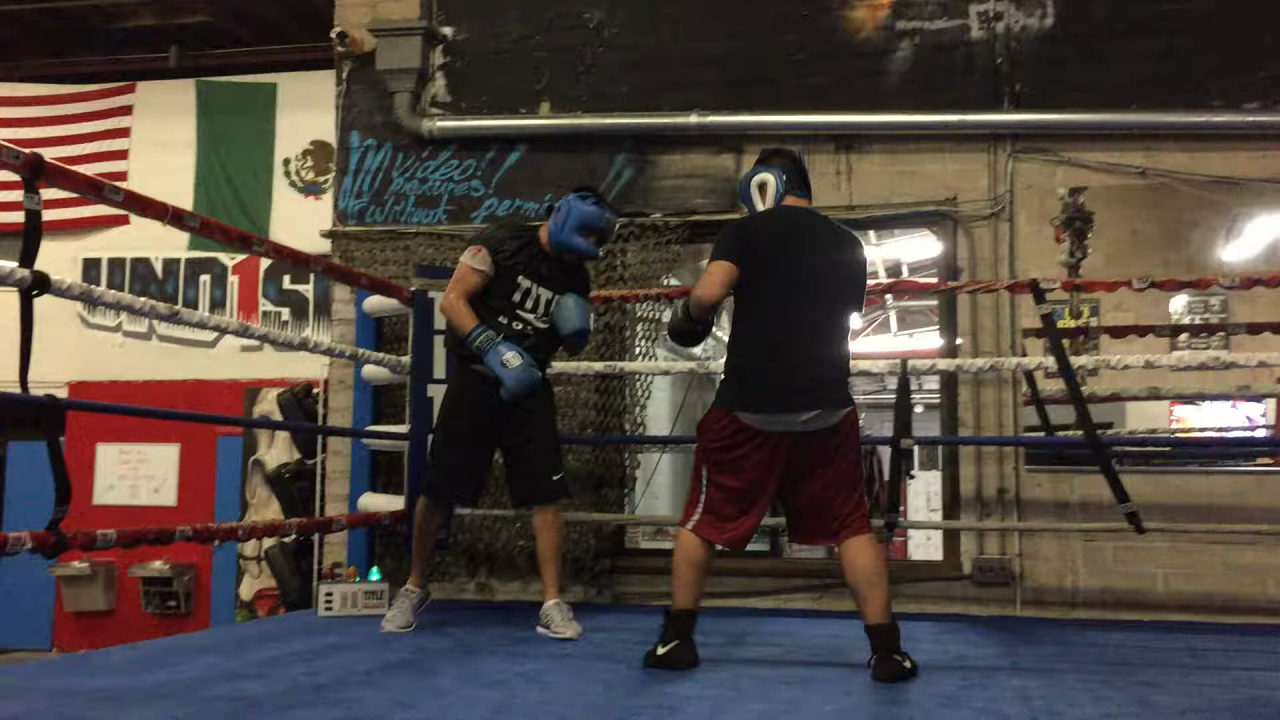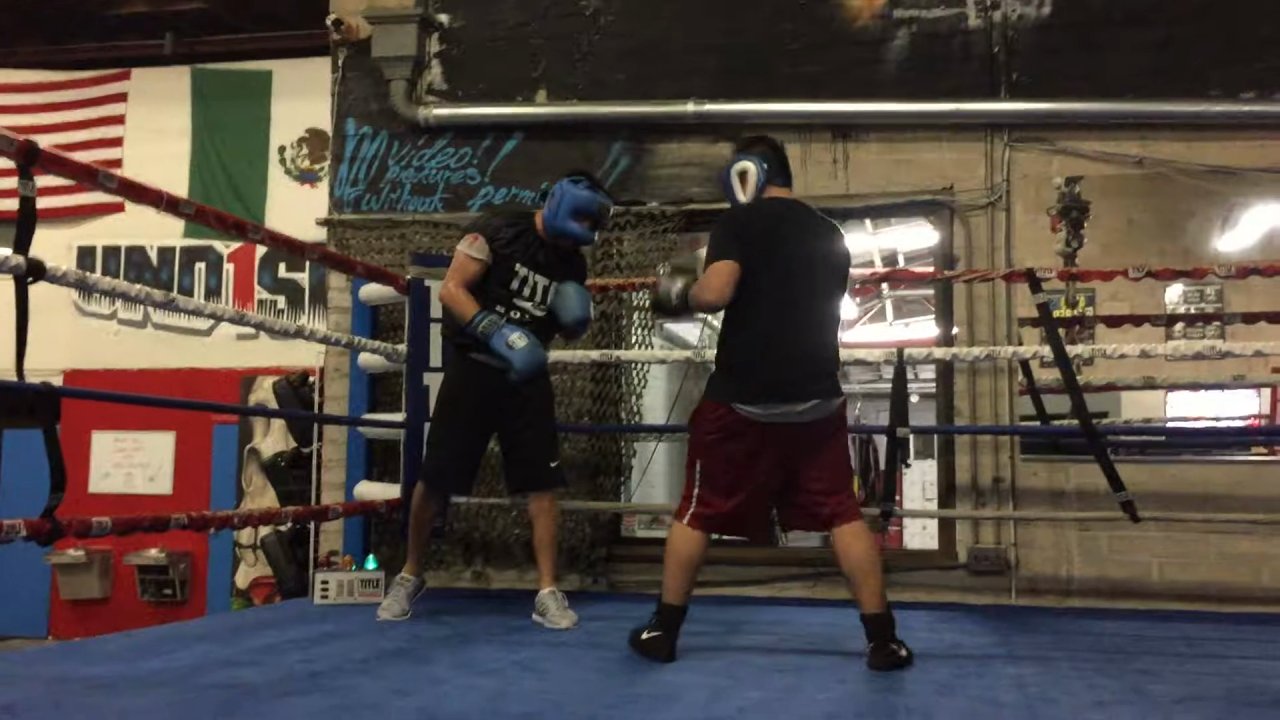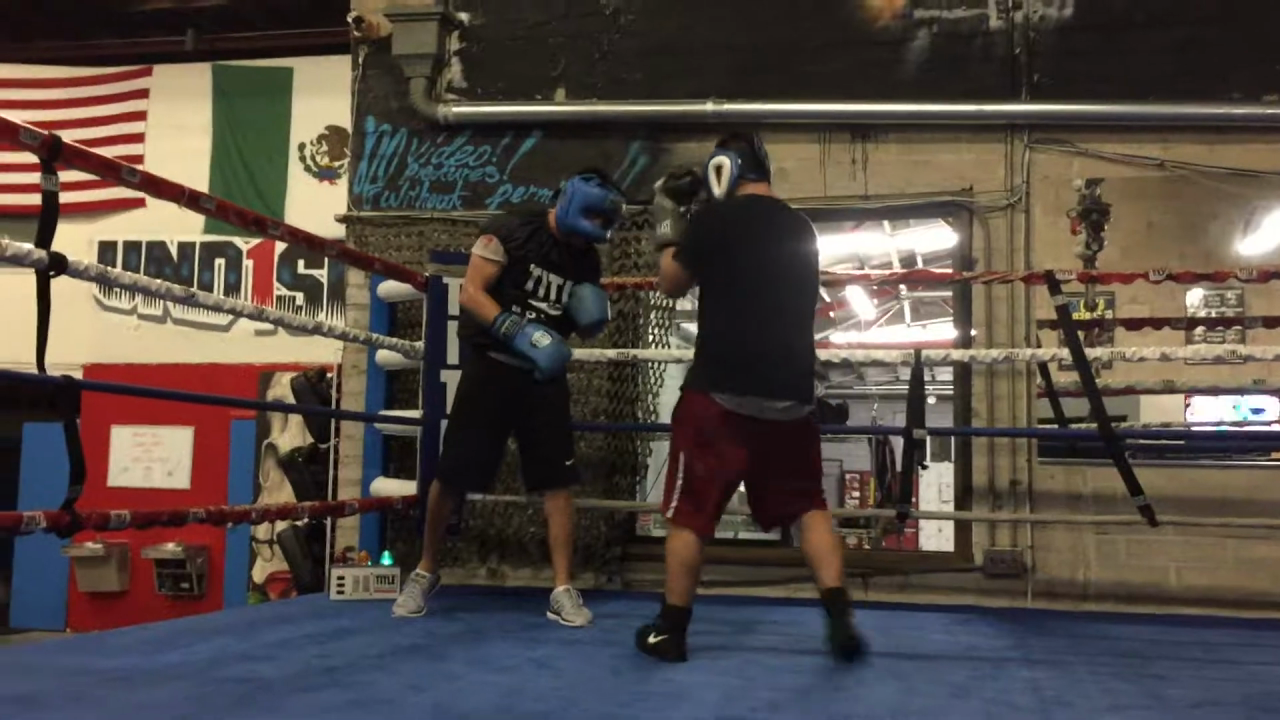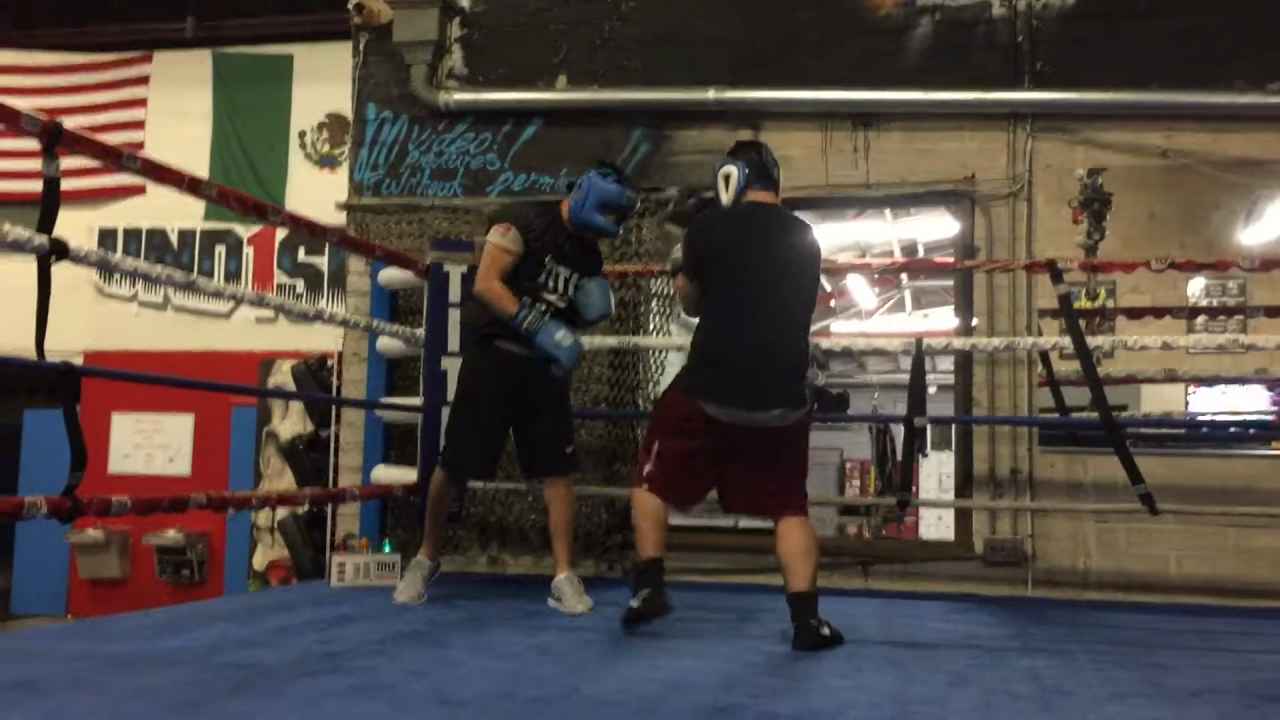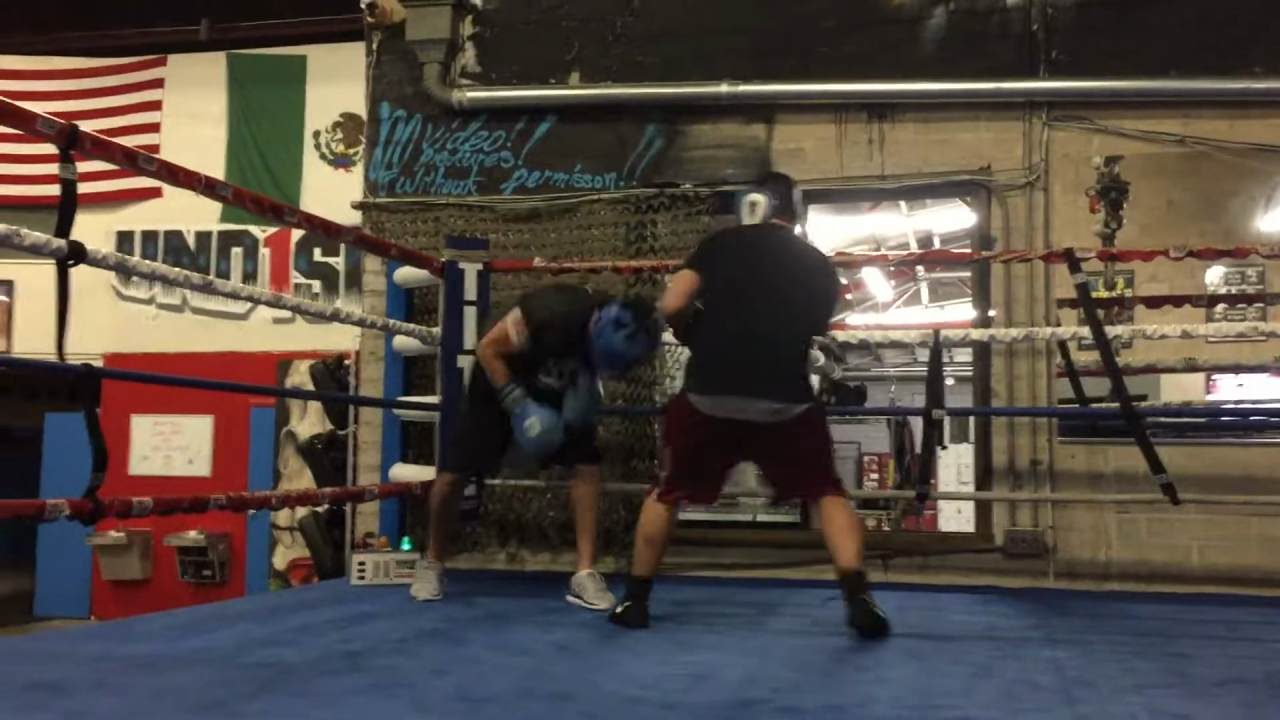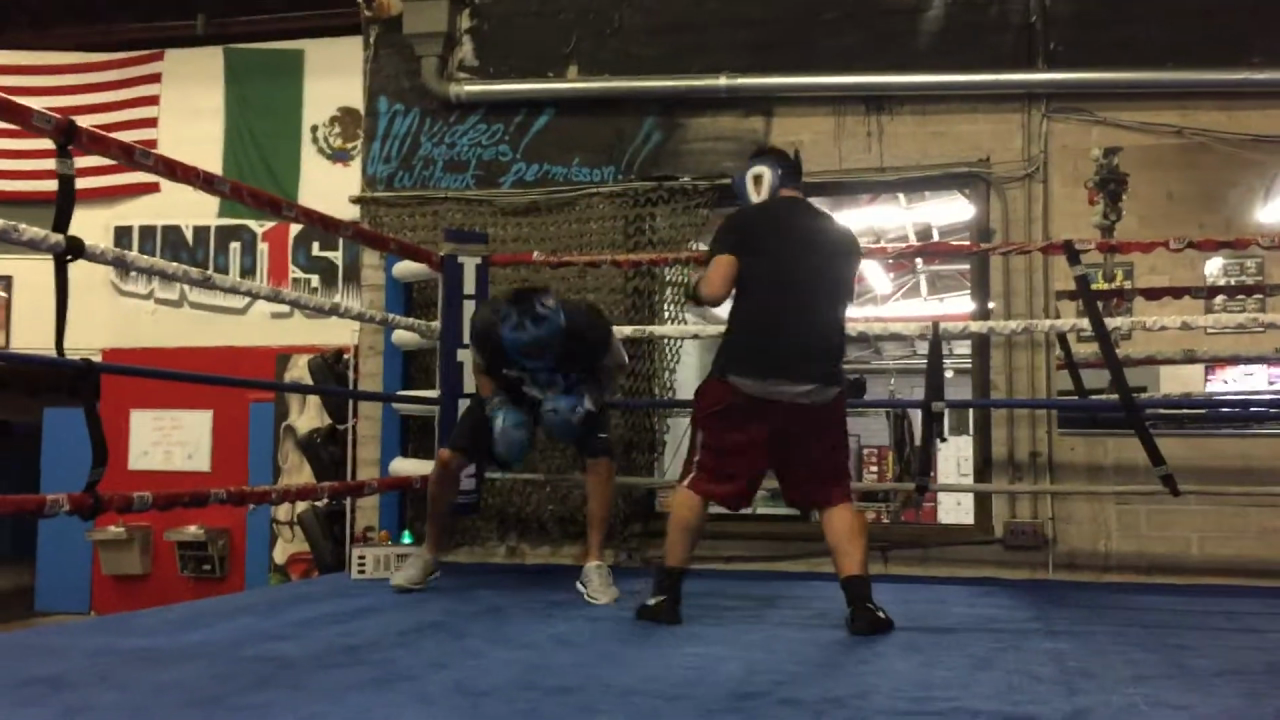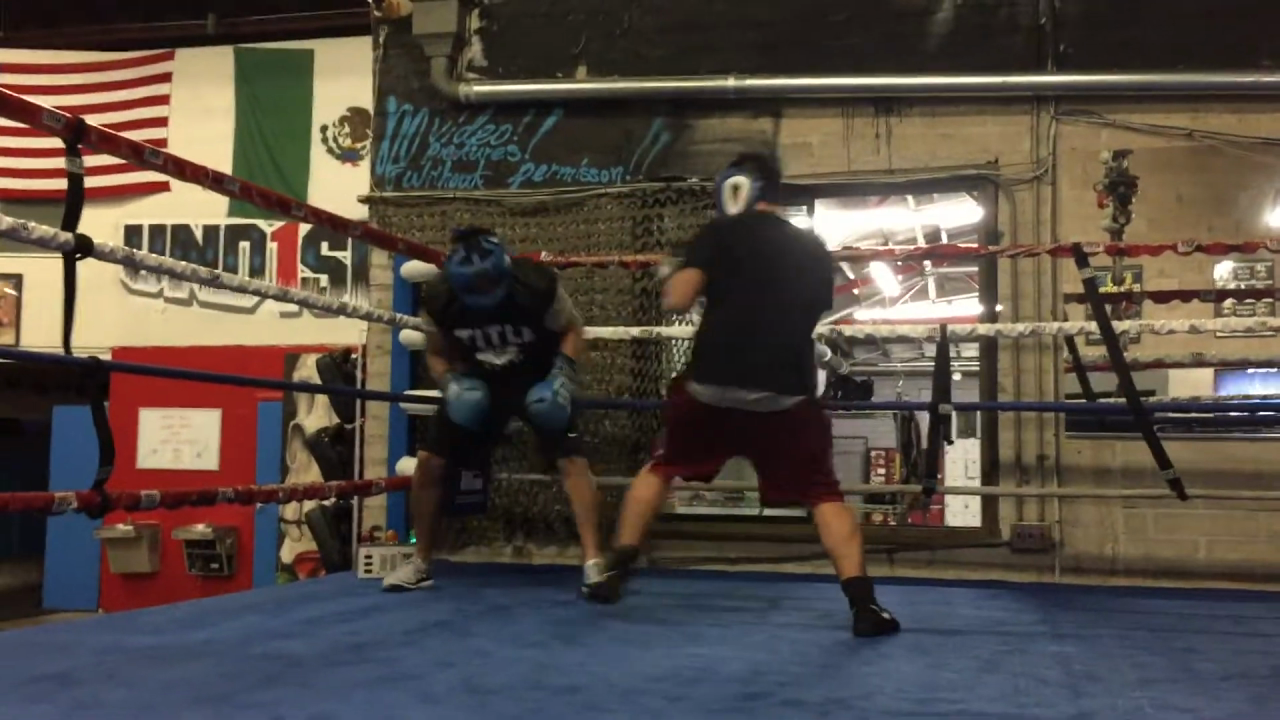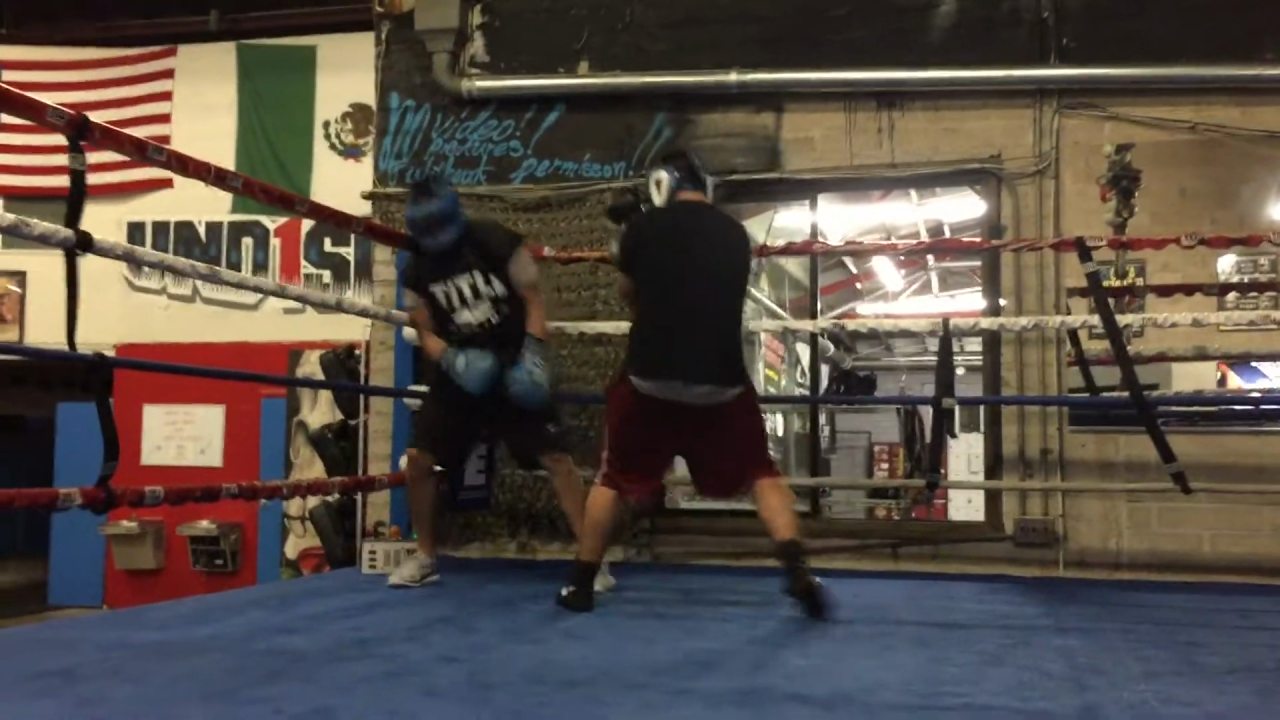
dt=0.3s
person 1, frame 1
left shoulder: (747, 231)
right shoulder: (847, 244)
left elbow: (709, 293)
left wrist: (687, 314)
left hip: (748, 407)
right hip: (826, 408)
left knee: (701, 520)
right knee: (850, 525)
left ankle: (677, 638)
right ankle: (886, 649)
person 1, frame 2
left shoulder: (739, 222)
right shoulder: (829, 234)
left elbow: (715, 292)
left wrist: (678, 291)
left hip: (740, 399)
right hip: (816, 398)
left knee: (694, 513)
right knee: (843, 514)
left ankle: (663, 629)
right ankle: (882, 638)
person 1, frame 3
left shoulder: (711, 219)
right shoulder: (800, 228)
left elbow: (672, 285)
left wrist: (668, 224)
left hip: (721, 391)
right hip: (792, 394)
left knee: (689, 511)
right knee: (807, 505)
left ankle: (670, 630)
right ankle: (837, 618)
person 1, frame 4
left shoulder: (711, 227)
right shoulder: (804, 237)
left elbow: (691, 303)
left wrist: (681, 255)
left hip: (708, 392)
right hip: (783, 398)
left knee: (652, 478)
right knee: (789, 508)
left ankle: (649, 586)
right ankle: (806, 618)
person 1, frame 5
left shoulder: (720, 244)
right shoulder: (819, 264)
left elbow: (672, 306)
left wrist: (690, 323)
left hip: (709, 395)
right hip: (786, 401)
left knee: (667, 492)
right knee: (826, 492)
left ankle: (635, 599)
right ankle: (859, 599)
person 1, frame 6
left shoulder: (745, 221)
right shoulder: (840, 236)
left elbow: (711, 291)
left wrist: (701, 285)
left hip: (743, 377)
right hip: (817, 383)
left knee: (698, 481)
right knee: (834, 496)
left ankle: (666, 592)
right ankle: (862, 602)
person 1, frame 7
left shoulder: (721, 234)
right shoulder: (813, 248)
left elbow: (678, 297)
left wrist: (674, 280)
left hip: (712, 386)
right hip: (786, 392)
left knee: (658, 470)
right knee: (822, 494)
left ankle: (617, 571)
right ankle: (864, 604)
person 1, frame 8
left shoulder: (645, 227)
right shoulder: (736, 235)
left hip: (650, 379)
right hip: (721, 383)
left knee: (612, 481)
right knee: (761, 474)
left ankle: (581, 584)
right ankle: (796, 570)
person 2, frame 1
left shoulder: (574, 278)
right shoulder: (500, 243)
left elbow: (571, 347)
right elbow: (451, 301)
left wrist: (576, 331)
right wrist: (493, 349)
left hip: (529, 389)
right hip: (475, 380)
left knee: (546, 495)
right knee: (437, 491)
left ankle: (552, 604)
right ankle: (414, 588)
person 2, frame 2
left shoulder: (572, 262)
right shoulder: (496, 232)
left elbow: (569, 333)
right elbow: (451, 290)
left wrist: (575, 318)
right wrist: (497, 332)
left hip: (527, 376)
right hip: (474, 367)
left knee: (543, 484)
right knee: (435, 478)
left ankle: (547, 592)
right ankle: (410, 575)
person 2, frame 3
left shoulder: (587, 260)
right shoulder: (511, 231)
left elbow: (584, 326)
right elbow: (471, 293)
left wrist: (590, 317)
right wrist: (521, 332)
left hip: (545, 375)
right hip: (491, 366)
left knee: (559, 483)
right knee: (452, 477)
left ankle: (563, 591)
right ankle: (425, 573)
person 2, frame 4
left shoulder: (589, 253)
right shoulder: (524, 223)
right elbow: (485, 283)
left wrist: (593, 307)
right wrist: (539, 327)
left hip: (544, 364)
right hip: (493, 355)
left knee: (558, 470)
right knee: (456, 464)
left ankle: (564, 577)
right ankle: (426, 559)
person 2, frame 5
left shoulder: (630, 334)
right shoulder: (547, 315)
right elbow: (487, 350)
left wrist: (586, 389)
right wrist: (520, 405)
left hip: (564, 389)
right hip: (507, 379)
left knee: (586, 467)
right knee: (452, 474)
left ankle: (585, 575)
right ankle: (431, 563)
person 2, frame 6
left shoulder: (590, 328)
right shoulder: (488, 326)
left elbow: (613, 369)
right elbow: (482, 372)
left wrist: (583, 399)
right wrist: (499, 410)
left hip: (572, 396)
right hip: (511, 392)
left knee: (601, 463)
right knee: (448, 460)
left ankle: (594, 567)
right ankle: (428, 554)
person 2, frame 7
left shoulder: (536, 283)
right shoulder: (439, 298)
left elbow: (572, 330)
right elbow: (438, 354)
left wrist: (561, 377)
right wrist: (452, 385)
left hip: (535, 379)
right hip: (478, 384)
left knee: (571, 459)
right knee: (429, 461)
left ankle: (594, 561)
right ankle: (421, 562)
person 2, frame 8
left shoulder: (499, 242)
right shoulder: (417, 271)
left elbow: (534, 299)
right elbow: (427, 334)
left wrist: (533, 356)
right wrist: (453, 361)
left hip: (514, 365)
right hip: (465, 370)
left knee: (555, 457)
right knee: (419, 458)
right ankle: (425, 557)
